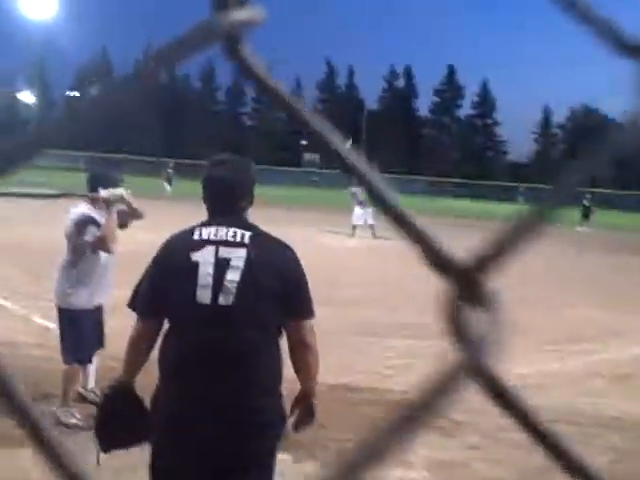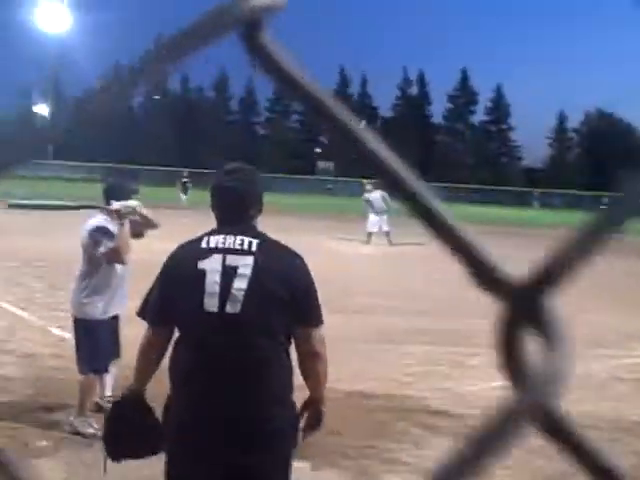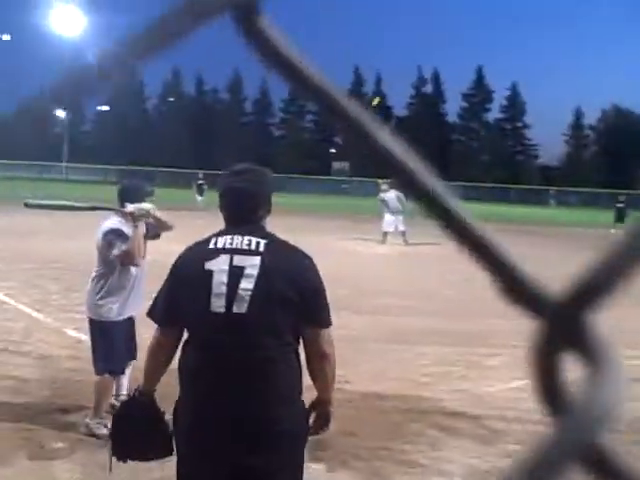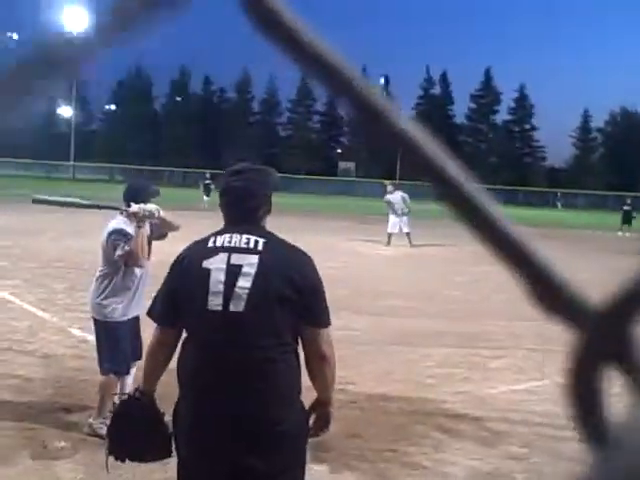
dt=0.1s
person 1, frame 1
left shoulder: (174, 249)
right shoulder: (278, 255)
left elbow: (145, 329)
right elbow: (303, 339)
left wrist: (125, 381)
right wrist: (308, 391)
left hip: (181, 401)
right hip: (253, 406)
person 1, frame 2
left shoulder: (183, 258)
right shoulder: (287, 262)
left elbow: (155, 338)
right elbow: (312, 347)
left wrist: (136, 390)
right wrist: (317, 397)
left hip: (194, 409)
right hip: (264, 414)
person 1, frame 3
left shoulder: (191, 259)
right shoulder: (295, 263)
left elbow: (164, 340)
right elbow: (320, 347)
left wrist: (146, 390)
right wrist: (325, 398)
left hip: (202, 410)
right hip: (274, 413)
person 1, frame 4
left shoulder: (191, 258)
right shoulder: (294, 262)
left elbow: (163, 339)
right elbow: (319, 348)
left wrist: (145, 391)
right wrist: (325, 399)
left hip: (202, 410)
right hip: (273, 414)
person 2, frame 1
left shoulder: (104, 210)
right shoulder: (83, 216)
left elbow: (137, 215)
right elbow: (107, 244)
left wrist: (124, 201)
right wrist: (110, 209)
left hip: (93, 293)
right hip: (76, 296)
left knee: (92, 346)
right knee: (78, 355)
left ankle: (87, 387)
right ankle: (64, 408)
person 2, frame 2
left shoulder: (118, 221)
right shoulder: (99, 227)
left elbow: (152, 225)
right elbow: (121, 256)
left wrist: (138, 212)
right wrist: (123, 221)
left hip: (109, 304)
right hip: (92, 306)
left knee: (108, 356)
right knee: (94, 365)
left ankle: (104, 397)
right ankle: (80, 418)
person 2, frame 3
left shoulder: (135, 223)
right shoulder: (114, 229)
left elbow: (166, 227)
right elbow: (135, 259)
left wrist: (152, 215)
right wrist: (137, 224)
left hip: (124, 305)
right hip: (107, 308)
left knee: (126, 357)
right knee: (110, 366)
left ankle: (120, 399)
right ankle: (95, 419)
person 2, frame 4
left shoulder: (142, 223)
right shoulder: (119, 229)
left elbow: (172, 228)
right elbow: (138, 260)
left wrist: (156, 217)
right wrist: (141, 225)
left hip: (129, 305)
right hip: (112, 308)
left knee: (131, 357)
right knee: (115, 366)
right ankle: (98, 419)
